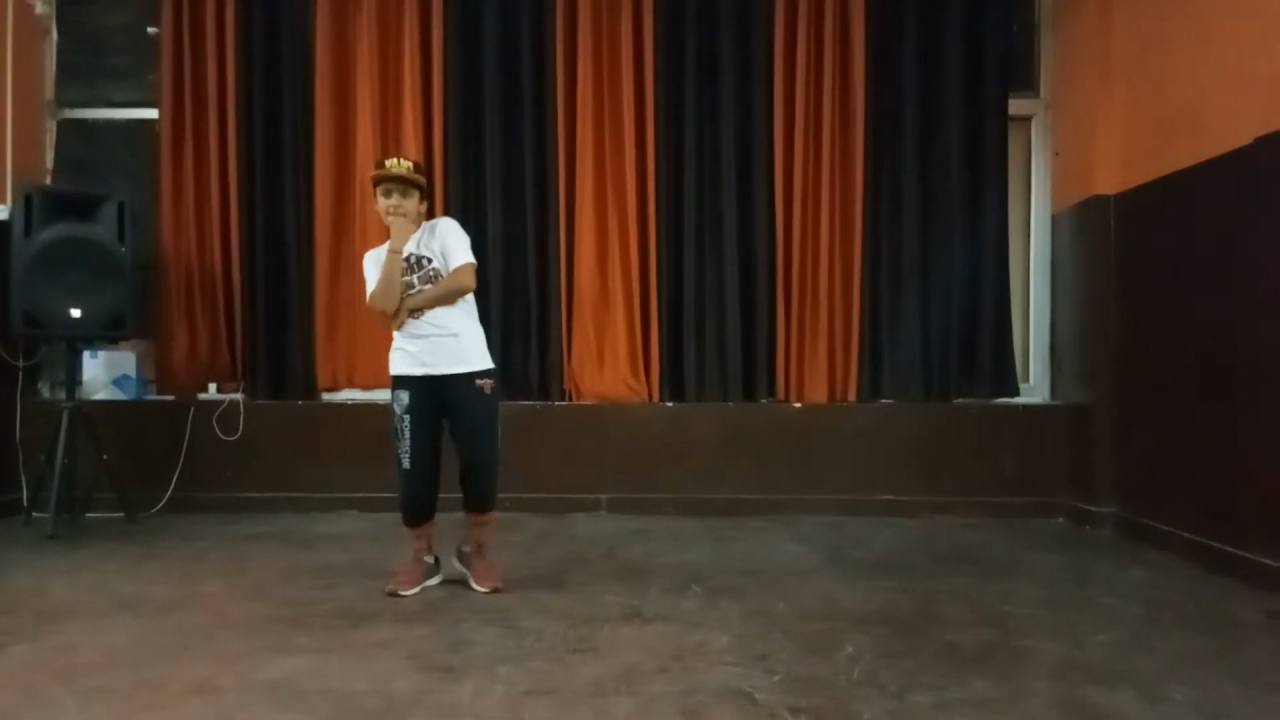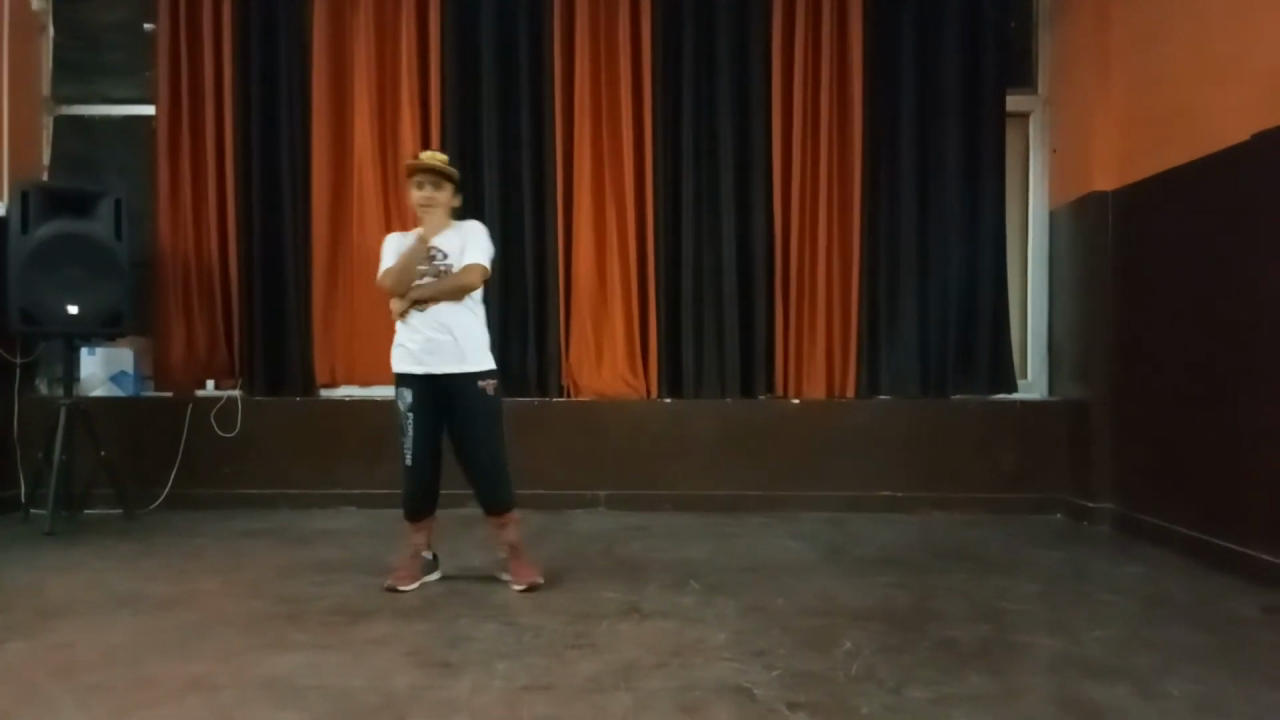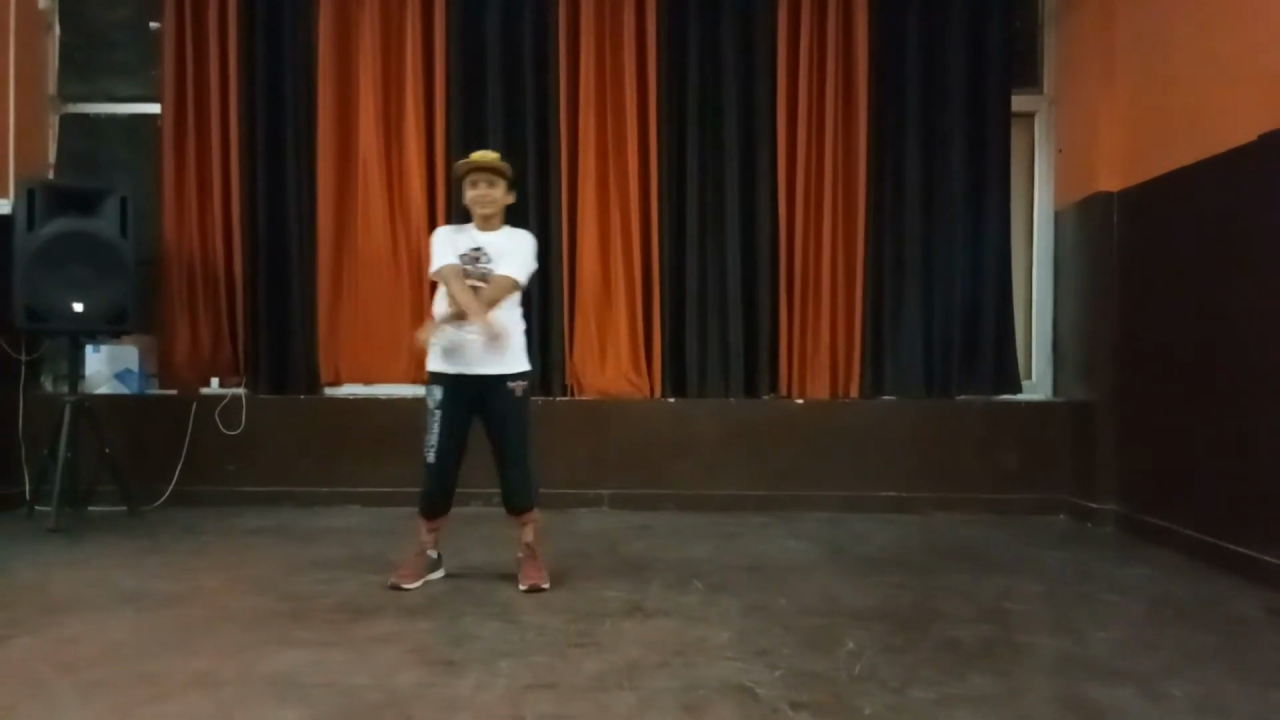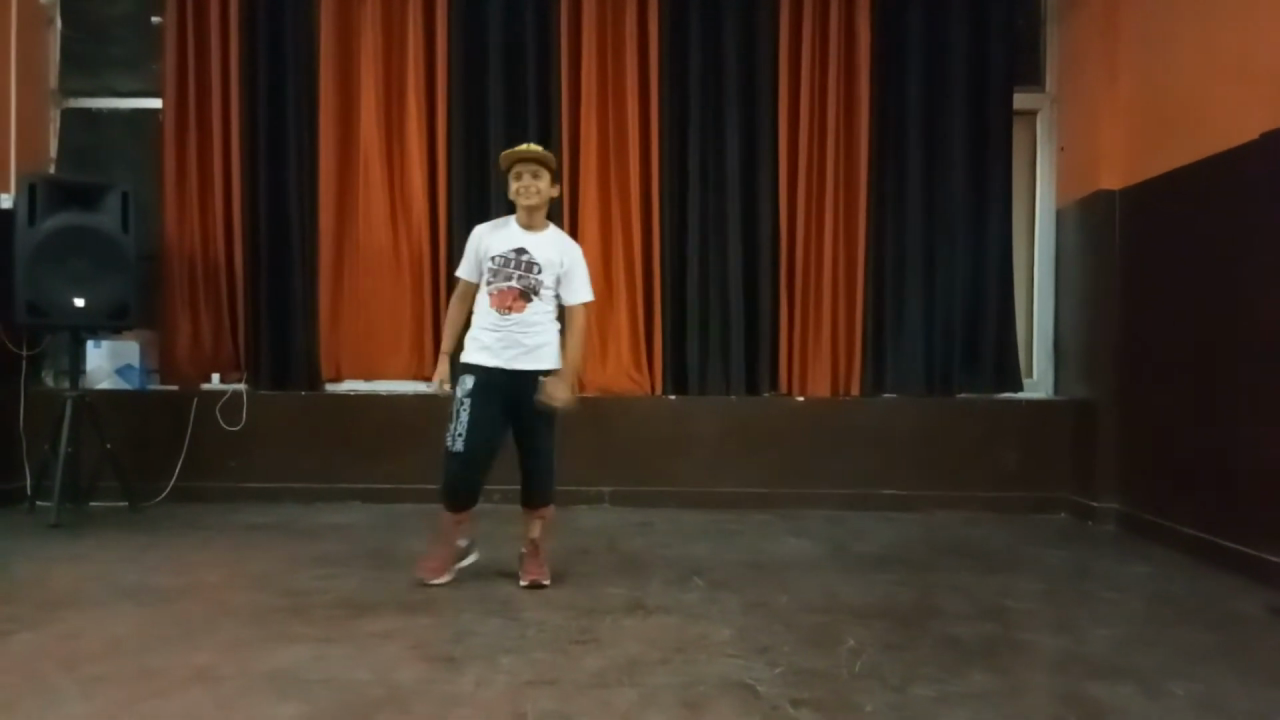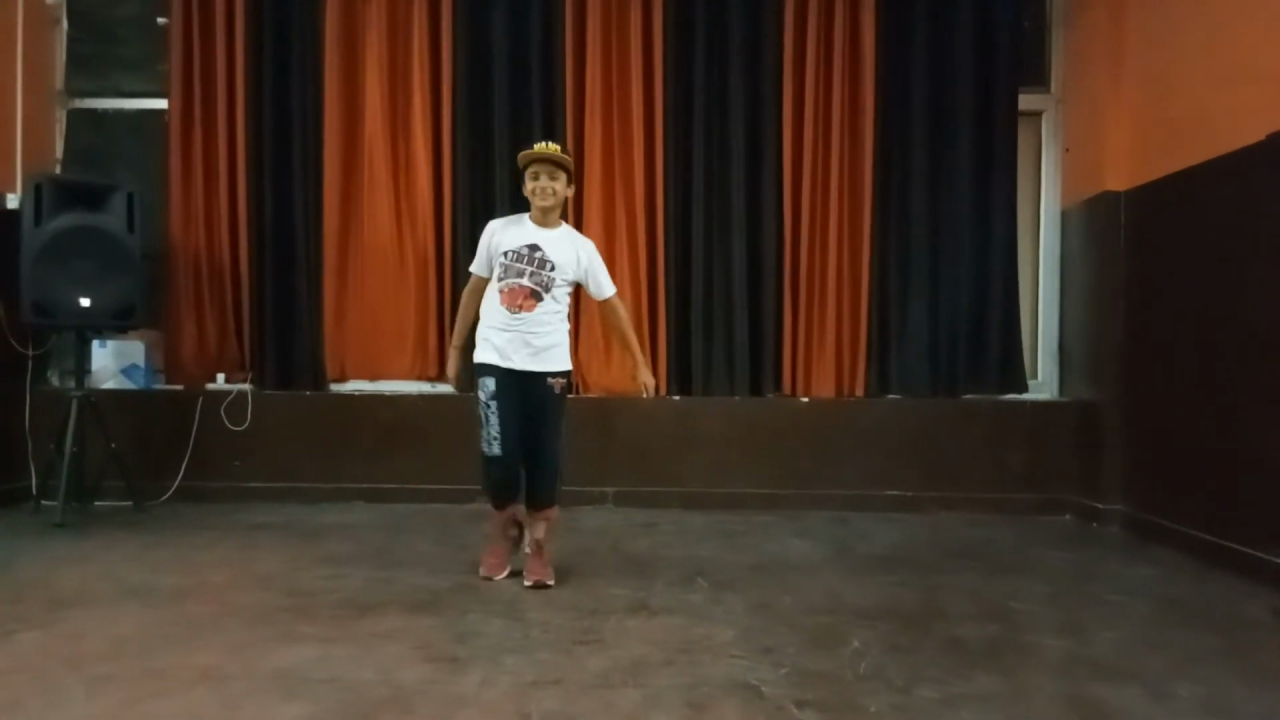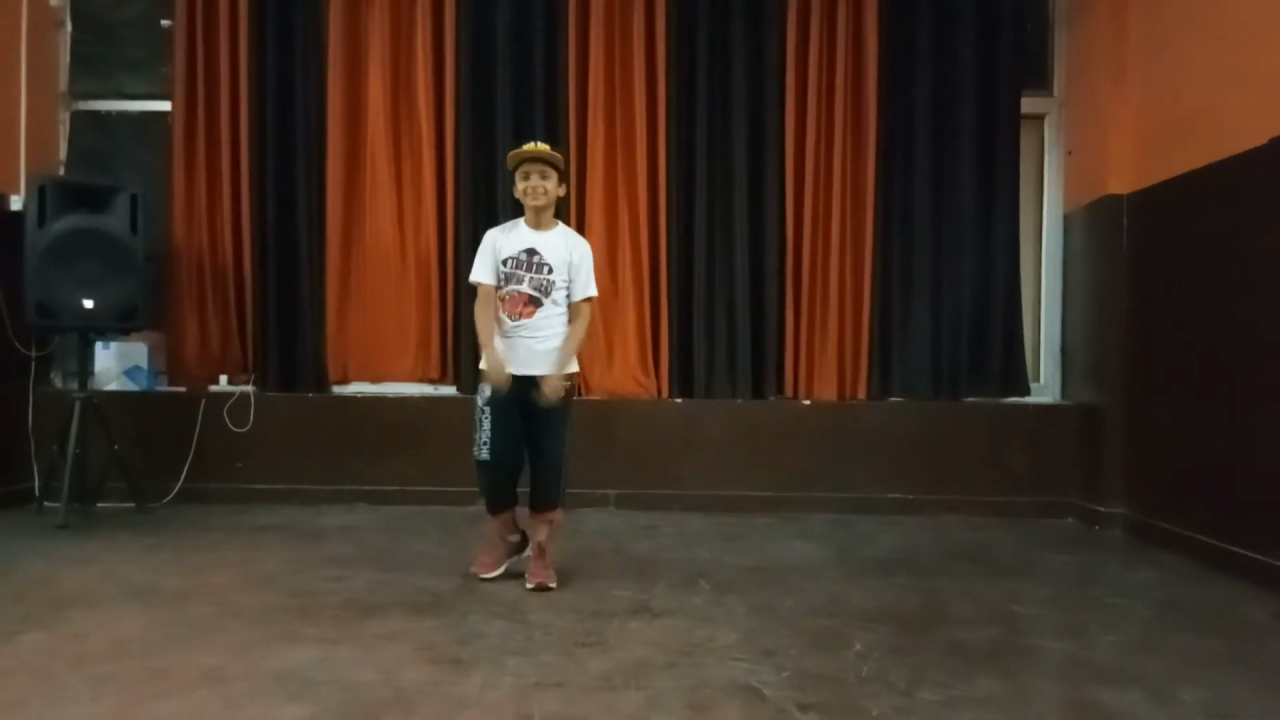
dt=0.3s
person 1, frame 1
left shoulder: (445, 230)
right shoulder: (376, 257)
left elbow: (464, 281)
right elbow: (385, 308)
left wrist: (410, 304)
right wrist: (396, 247)
left hip: (468, 365)
right hip: (412, 372)
left knee: (481, 459)
right knee: (415, 468)
left ankle: (475, 549)
right ankle: (422, 558)
person 1, frame 2
left shoulder: (472, 232)
right shoulder: (397, 242)
left elbow: (469, 280)
right elbow: (389, 287)
left wrist: (413, 295)
right wrist: (425, 236)
left hip: (471, 366)
right hip: (416, 369)
left knee: (487, 461)
right knee: (418, 465)
left ankle: (513, 551)
right ankle: (420, 554)
person 1, frame 3
left shoulder: (520, 241)
right shoulder: (446, 237)
left elbow: (497, 293)
right elbow: (450, 284)
left wrist: (439, 325)
right wrist: (474, 309)
left hip: (506, 371)
right hip: (448, 368)
left knee: (515, 463)
right knee: (439, 463)
left ankle: (530, 553)
right ankle: (427, 552)
person 1, frame 4
left shoulder: (566, 248)
right shoulder: (484, 234)
left elbow: (576, 317)
right elbow: (462, 297)
left wrist: (565, 377)
right wrist: (444, 357)
left hip: (538, 368)
right hip: (481, 362)
left knee: (537, 461)
right knee: (464, 455)
left ankle: (533, 550)
right ankle: (454, 542)
person 1, frame 5
left shoulder: (579, 247)
right shoulder: (497, 231)
left elbow: (611, 304)
right elbow: (474, 291)
left wrist: (639, 365)
right wrist: (454, 349)
left hip: (548, 368)
right hip: (494, 362)
left knee: (544, 460)
right knee: (499, 457)
left ankle: (537, 548)
right ankle: (507, 533)
person 1, frame 6
left shoulder: (575, 246)
right shoulder: (495, 238)
left elbow: (581, 315)
right elbow: (484, 304)
left wrist: (561, 370)
right wrist: (491, 353)
left hip: (550, 371)
right hip: (500, 369)
left knee: (548, 464)
right knee: (493, 459)
left ankle: (539, 551)
right ankle: (505, 537)
